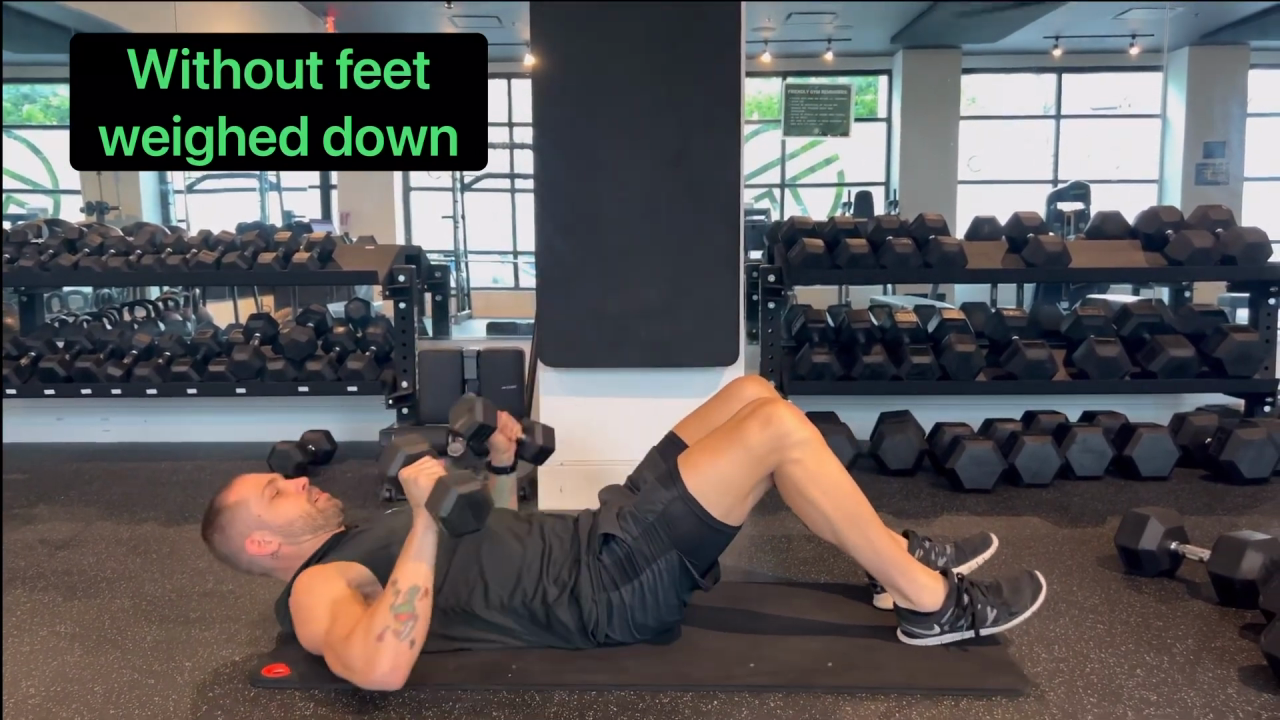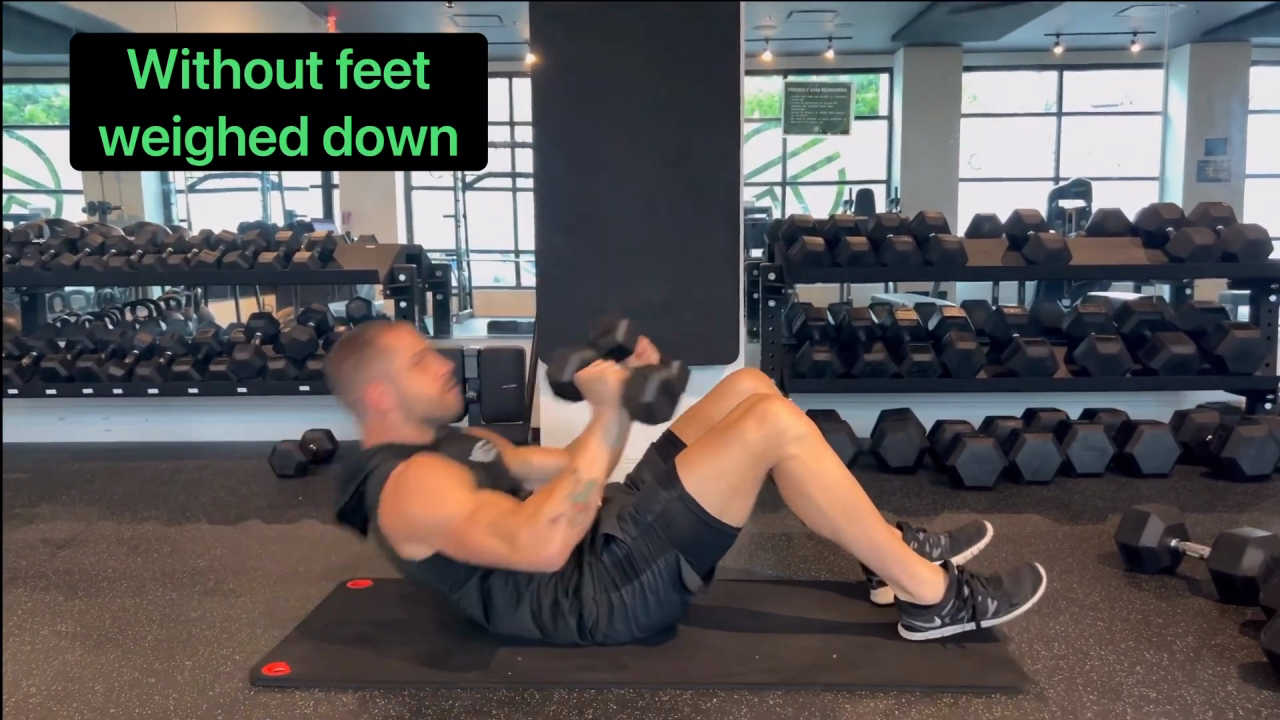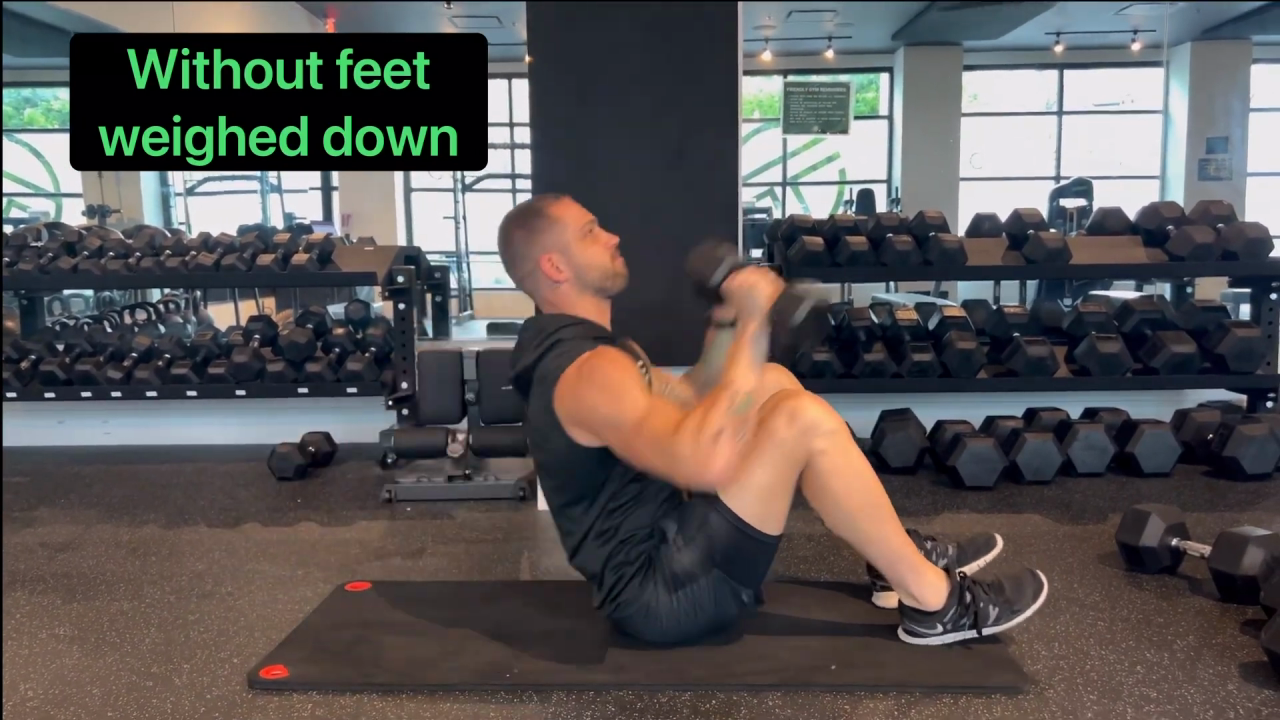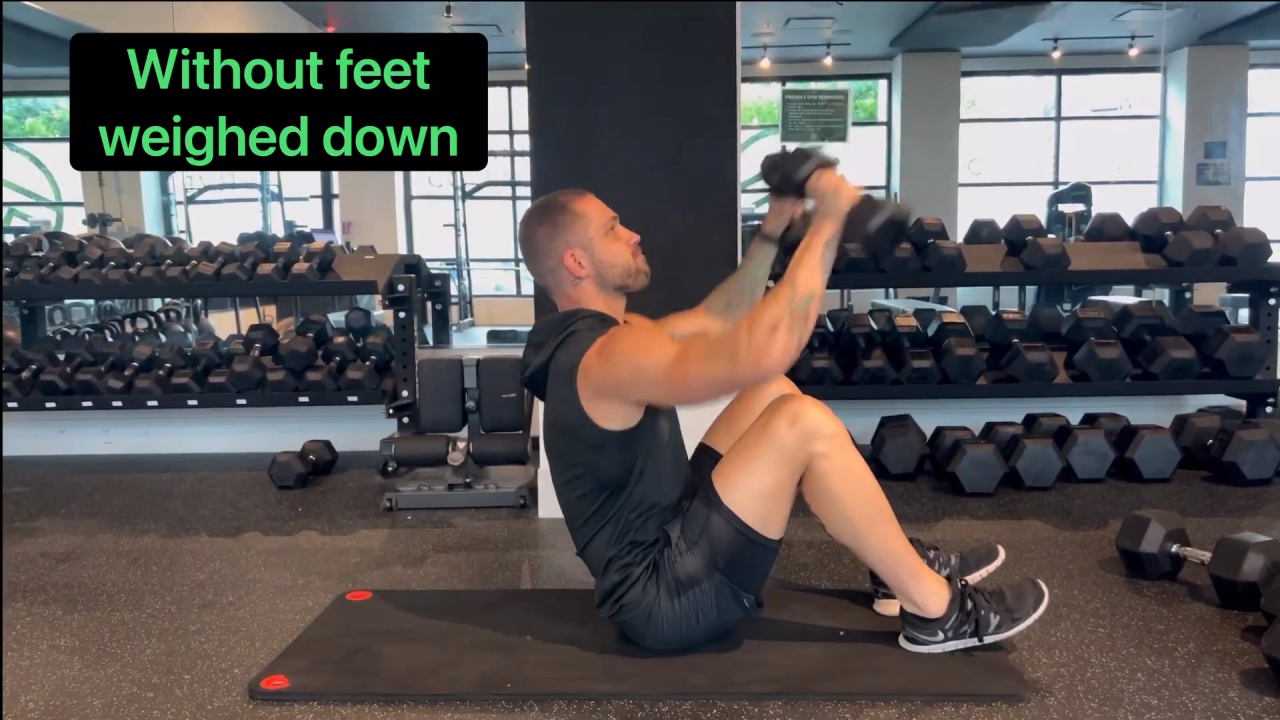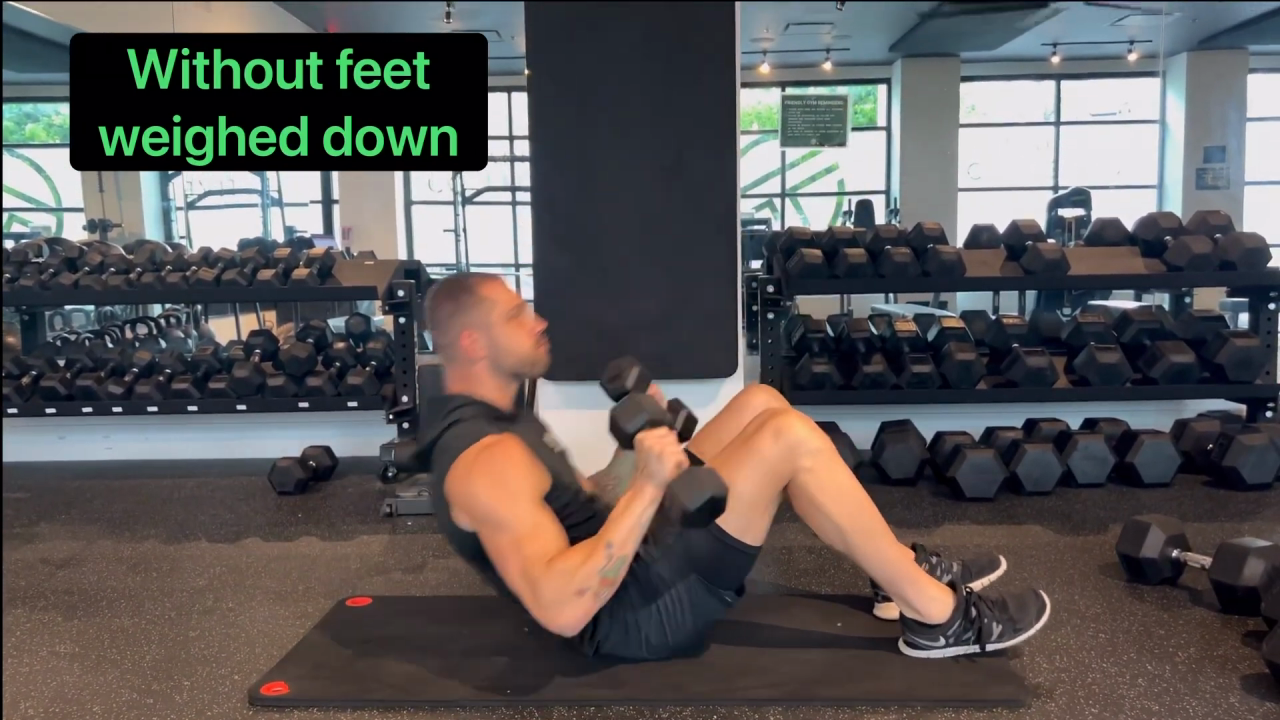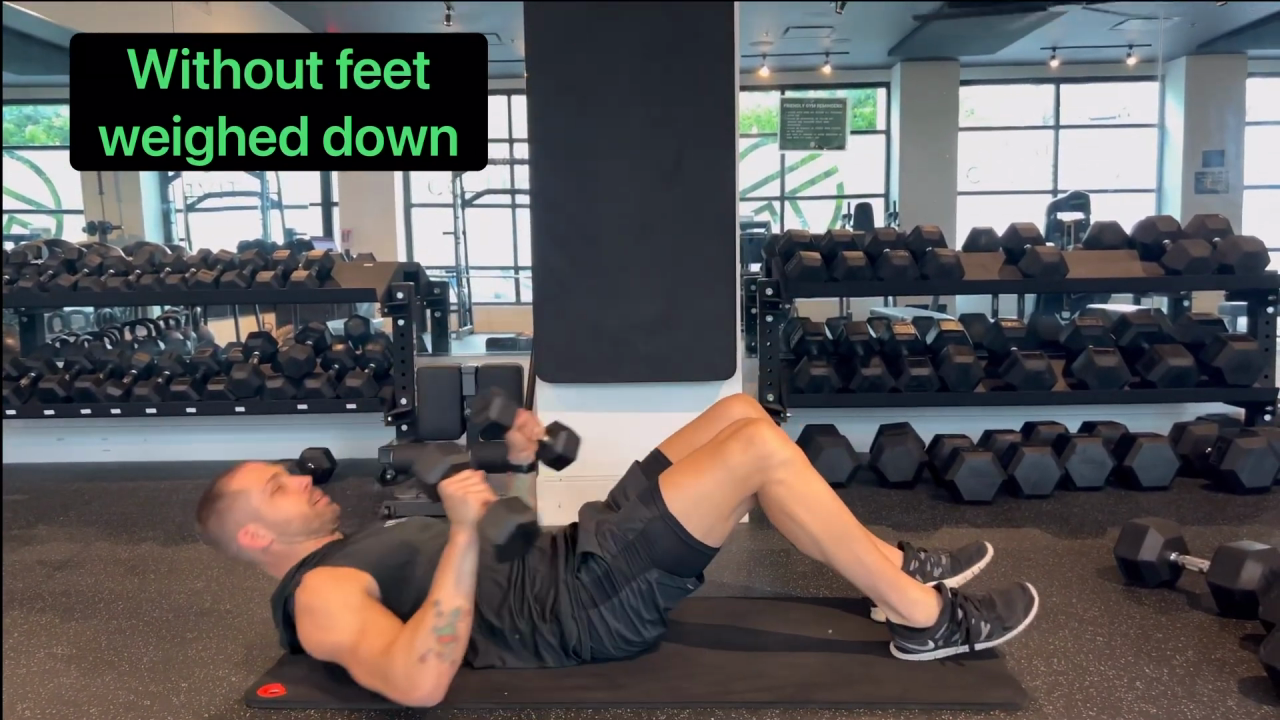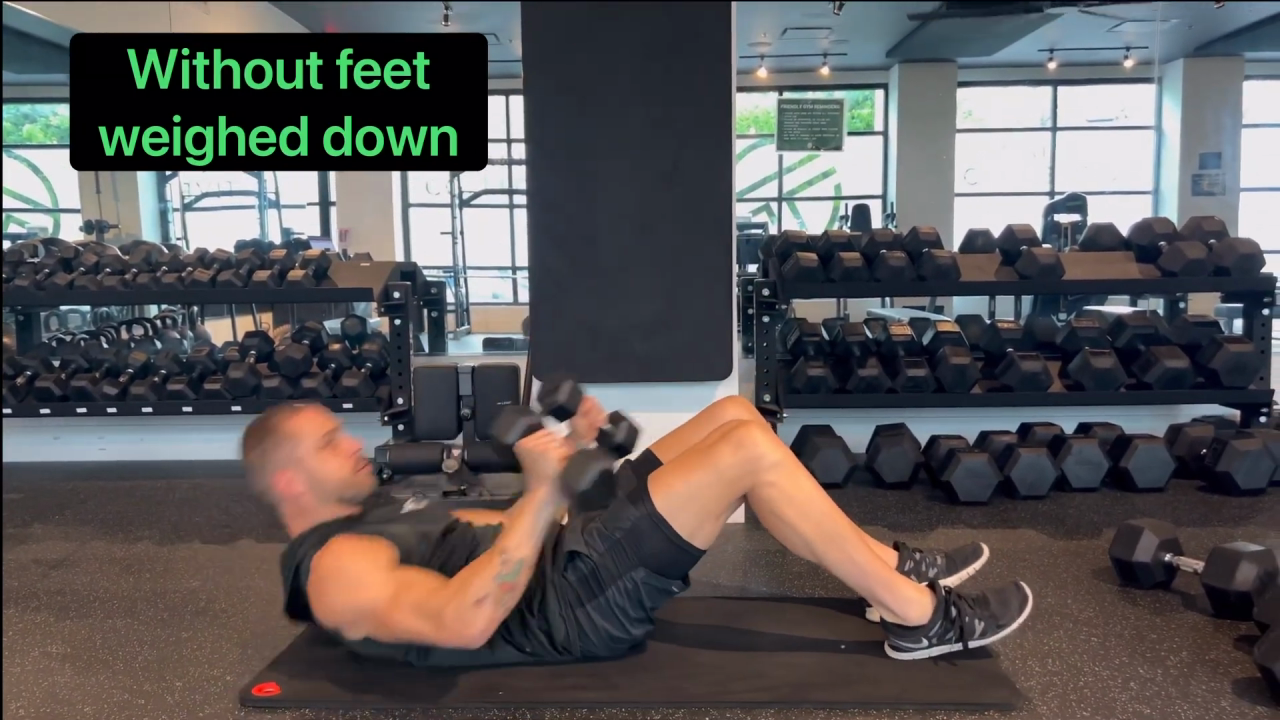
dt=0.4s
person 1, frame 1
left shoulder: (357, 546)
right shoulder: (320, 590)
right elbow: (383, 666)
left wrist: (496, 465)
right wrist: (425, 514)
left hip: (598, 535)
right hip: (611, 586)
left knee: (753, 392)
right knee: (778, 427)
left ankle: (898, 557)
right ankle: (933, 602)
person 1, frame 2
left shoulder: (441, 447)
right shoulder: (408, 490)
left elbow: (566, 471)
right elbow: (541, 542)
left wrist: (623, 387)
right wrist: (606, 413)
left hip: (619, 536)
right hip: (614, 592)
left knee: (749, 387)
right knee: (774, 425)
left ankle: (896, 551)
right ankle: (931, 595)
person 1, frame 3
left shoulder: (585, 347)
right shoulder: (589, 372)
left elbow: (681, 412)
right elbow: (706, 460)
left wrist: (724, 324)
right wrist: (753, 321)
left hip: (665, 555)
right hip: (664, 594)
left knee: (776, 385)
right knee: (805, 420)
left ankle: (902, 559)
right ankle: (936, 603)
person 1, frame 4
left shoulder: (601, 334)
right shoulder: (611, 355)
left elbow: (718, 321)
right elbow: (763, 352)
left wrist: (772, 231)
right wrist: (828, 222)
left hip: (670, 547)
right hip: (664, 595)
left knee: (776, 397)
right knee: (805, 423)
left ankle: (901, 566)
right ankle: (935, 612)
person 1, frame 5
left shoulder: (491, 426)
right shoulder: (485, 459)
right elbow: (564, 608)
left wrist: (638, 438)
right wrist: (650, 483)
left hip: (632, 570)
right hip: (638, 612)
left knee: (760, 403)
right knee: (789, 438)
left ankle: (905, 574)
right ankle: (939, 617)
person 1, frame 6
left shoulder: (354, 549)
right shoulder: (321, 596)
right elbow: (421, 680)
left wrist: (514, 467)
right wrist: (465, 531)
left hip: (577, 551)
right hip: (594, 605)
left knee: (739, 412)
right knee: (760, 448)
left ankle: (896, 566)
right ankle: (927, 618)
person 1, frame 7
left shoulder: (367, 526)
right shoulder: (337, 568)
right elbow: (468, 619)
left wrist: (569, 449)
right wrist: (542, 485)
left hip: (582, 552)
right hip: (586, 606)
left knee: (733, 414)
right knee: (746, 448)
left ankle: (892, 565)
right ankle: (921, 617)
